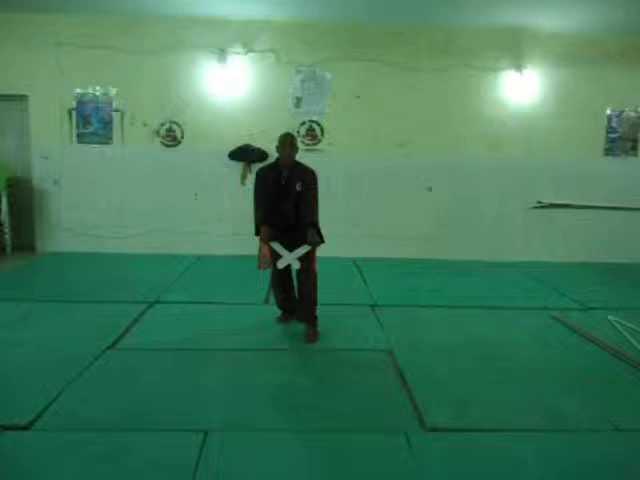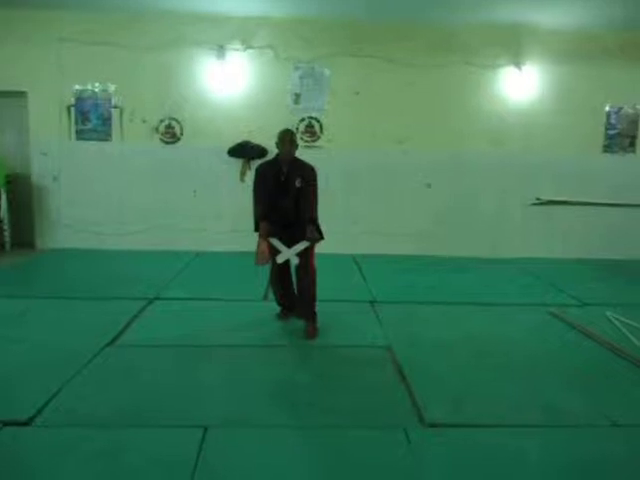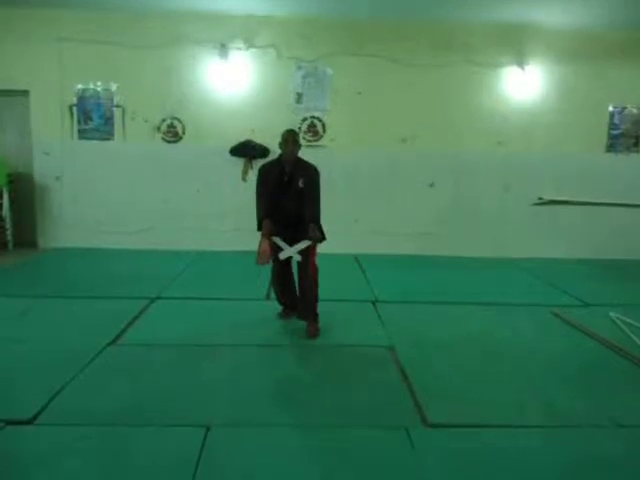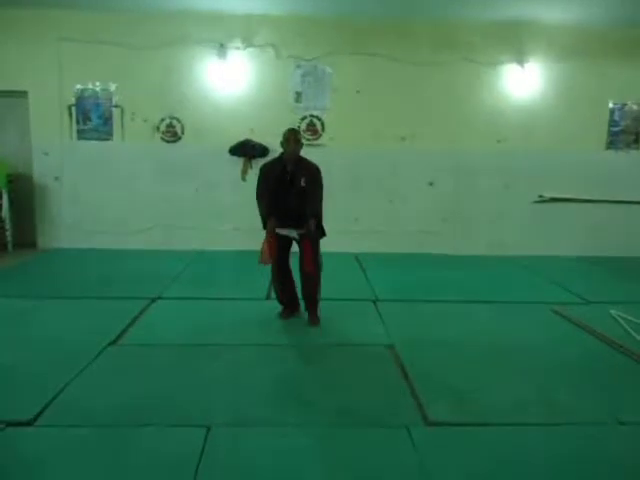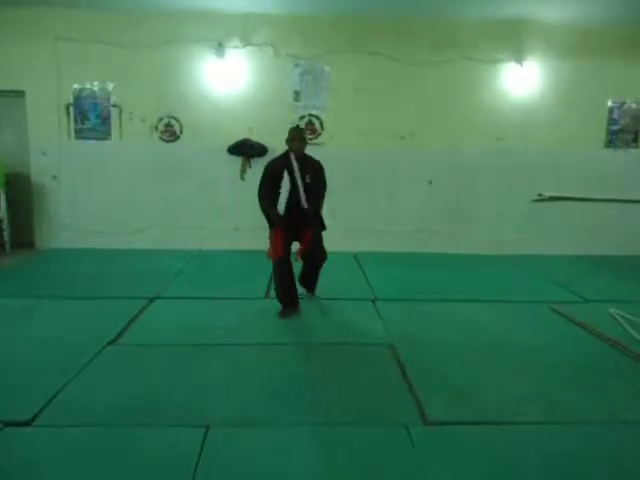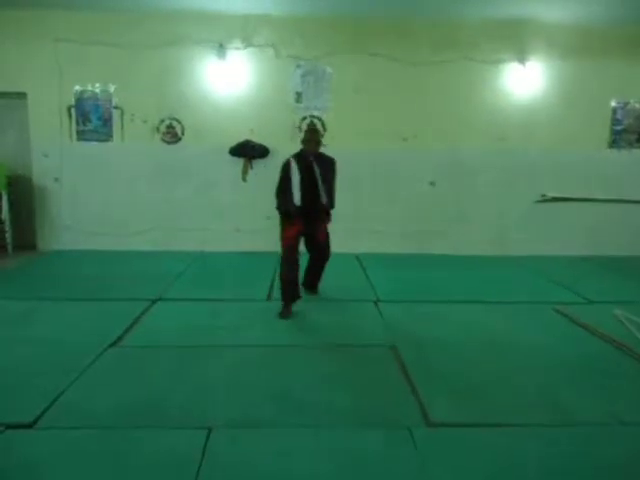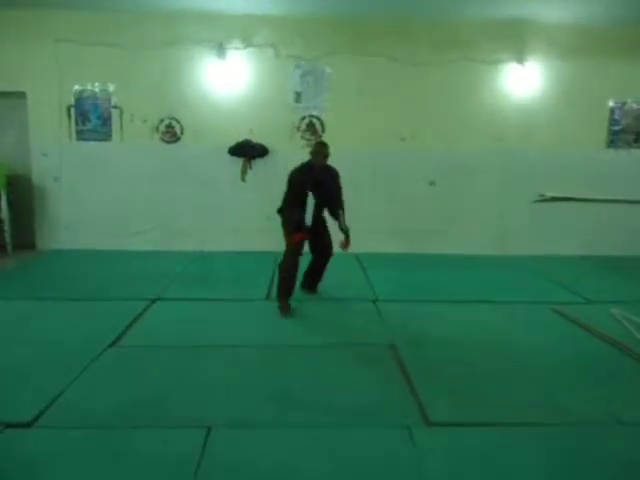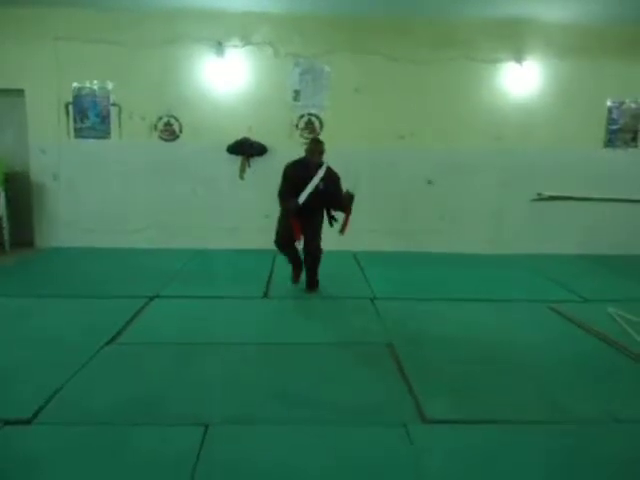
dt=0.3s
person 1, frame 1
left shoulder: (307, 174)
right shoulder: (264, 174)
left elbow: (310, 204)
right elbow: (261, 205)
left wrist: (311, 230)
right wrist: (263, 230)
left hip: (302, 231)
right hip: (276, 232)
left knee: (307, 275)
right knee: (279, 274)
left ankle: (310, 322)
right ankle: (289, 309)
person 1, frame 2
left shoulder: (307, 170)
right shoulder: (264, 170)
left elbow: (310, 201)
right elbow: (260, 201)
left wrist: (311, 226)
right wrist: (262, 226)
left hip: (301, 228)
right hip: (276, 228)
left knee: (305, 271)
right knee: (278, 271)
left ankle: (309, 318)
right ankle: (288, 306)
person 1, frame 3
left shoulder: (309, 171)
right shoulder: (267, 170)
left elbow: (312, 201)
right elbow: (263, 200)
left wrist: (313, 226)
right wrist: (265, 225)
left hip: (304, 228)
right hip: (278, 227)
left knee: (307, 272)
right knee: (280, 270)
left ankle: (311, 318)
right ankle: (290, 305)
person 1, frame 4
left shoulder: (311, 170)
right shoulder: (269, 169)
left elbow: (315, 198)
right elbow: (263, 197)
left wrist: (313, 220)
right wrist: (269, 220)
left hip: (306, 223)
right hip: (279, 224)
left knee: (310, 265)
right knee: (279, 267)
left ankle: (312, 309)
right ankle: (289, 305)
person 1, frame 5
left shoulder: (315, 166)
right shoulder: (274, 165)
left elbow: (319, 193)
right elbow: (264, 194)
left wrist: (312, 210)
right wrist: (272, 213)
left hip: (307, 220)
right hip: (282, 220)
left knee: (317, 256)
right knee: (281, 262)
left ankle: (307, 282)
right ankle: (289, 303)
person 1, frame 6
left shoulder: (328, 163)
right shoulder: (291, 163)
left elbow: (328, 187)
right elbow: (282, 191)
left wrist: (326, 205)
right wrist: (289, 207)
left hip: (316, 215)
right hip: (294, 215)
left knee: (322, 252)
right knee: (289, 253)
left ankle: (310, 283)
right ankle: (288, 300)
person 1, frame 7
left shoulder: (332, 174)
right shoulder: (298, 174)
left elbow: (335, 201)
right elbow: (291, 202)
left wrist: (342, 223)
right wrist: (301, 221)
left hip: (316, 218)
right hip: (294, 219)
left knee: (325, 250)
right knee: (292, 255)
left ankle: (309, 283)
right ankle: (283, 298)
person 1, frame 8
left shoulder: (330, 175)
right shoulder: (292, 168)
left elbow: (336, 200)
right elbow: (283, 193)
left wrist: (346, 203)
right wrist: (289, 205)
left hip: (313, 214)
right hip: (292, 210)
left knee: (313, 248)
right knee: (282, 240)
left ankle: (312, 283)
right ankle: (297, 265)
